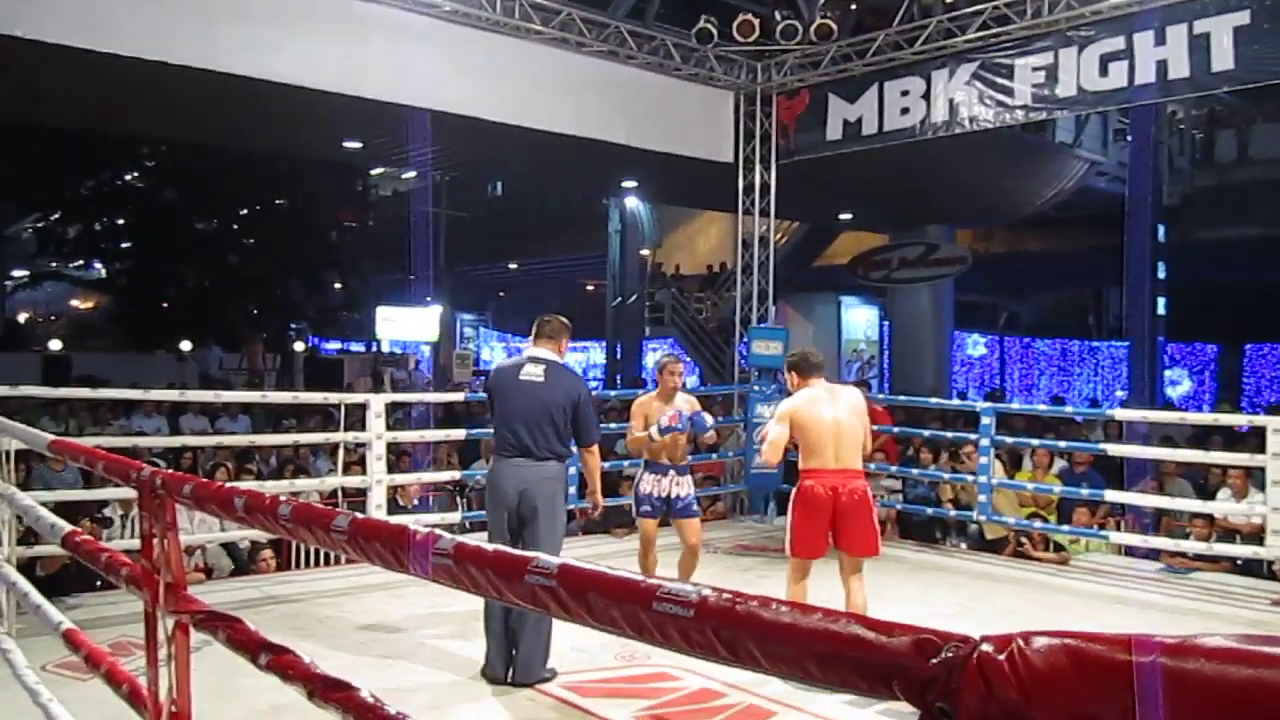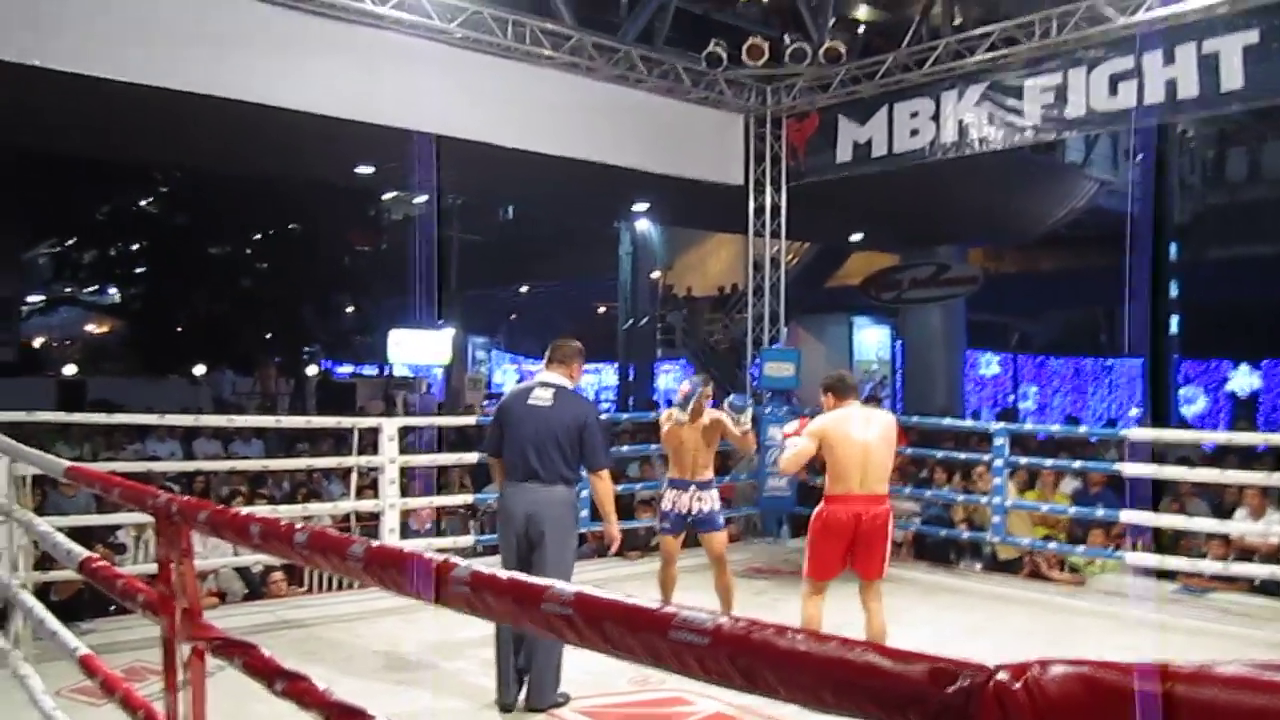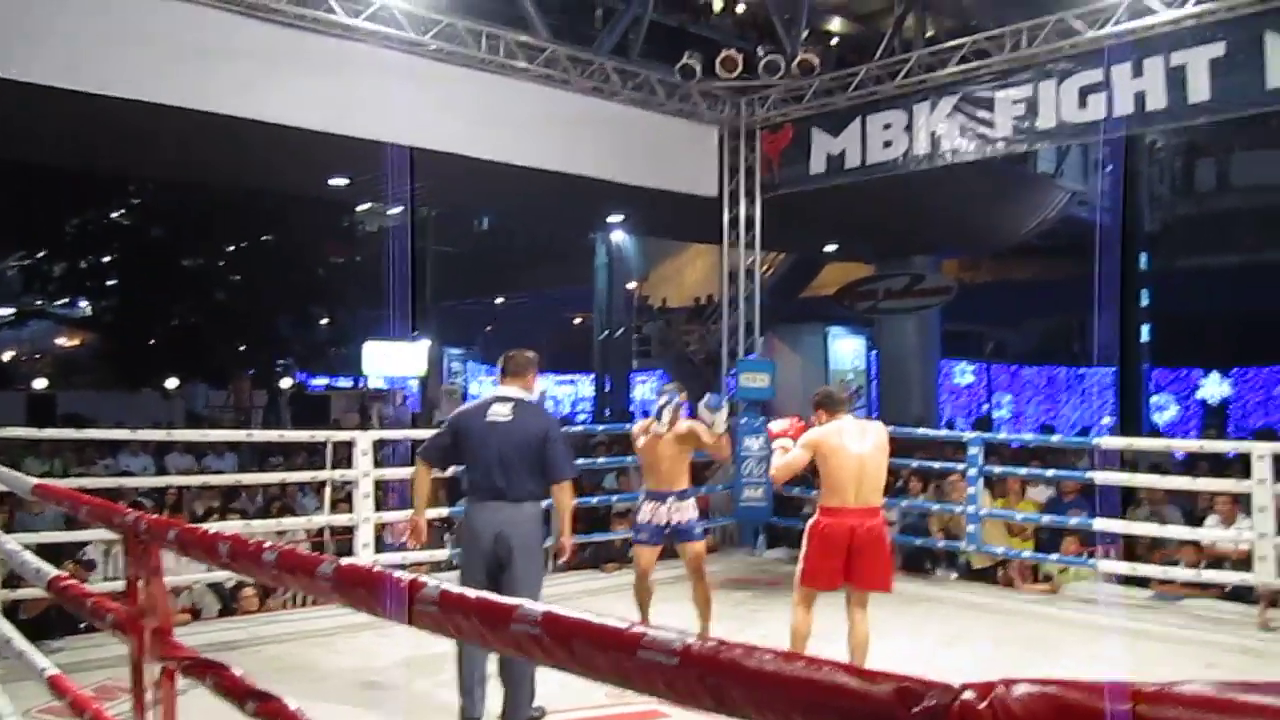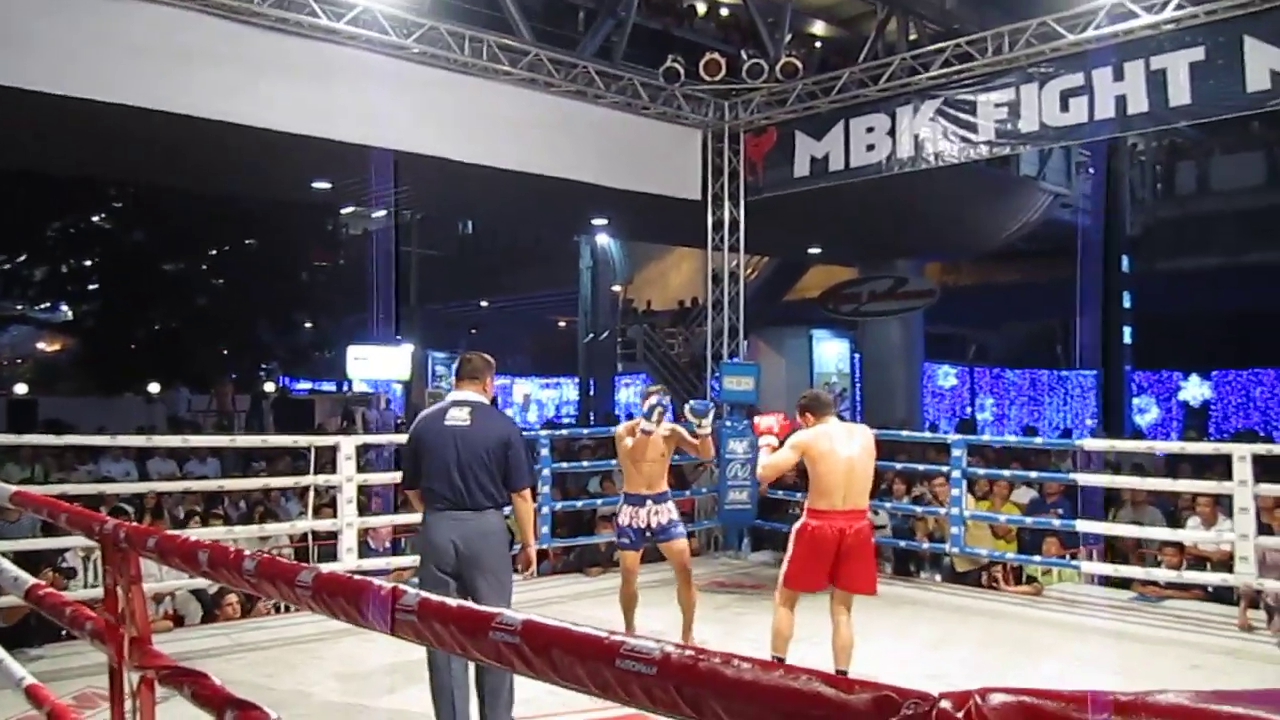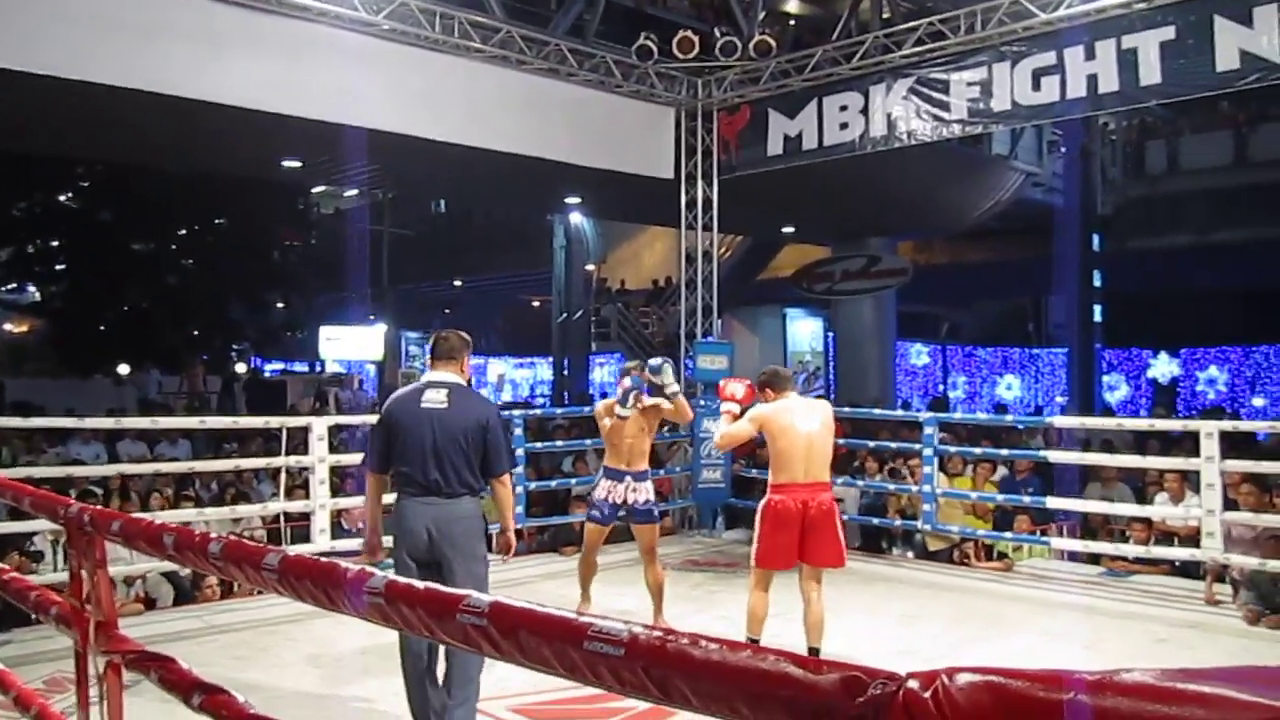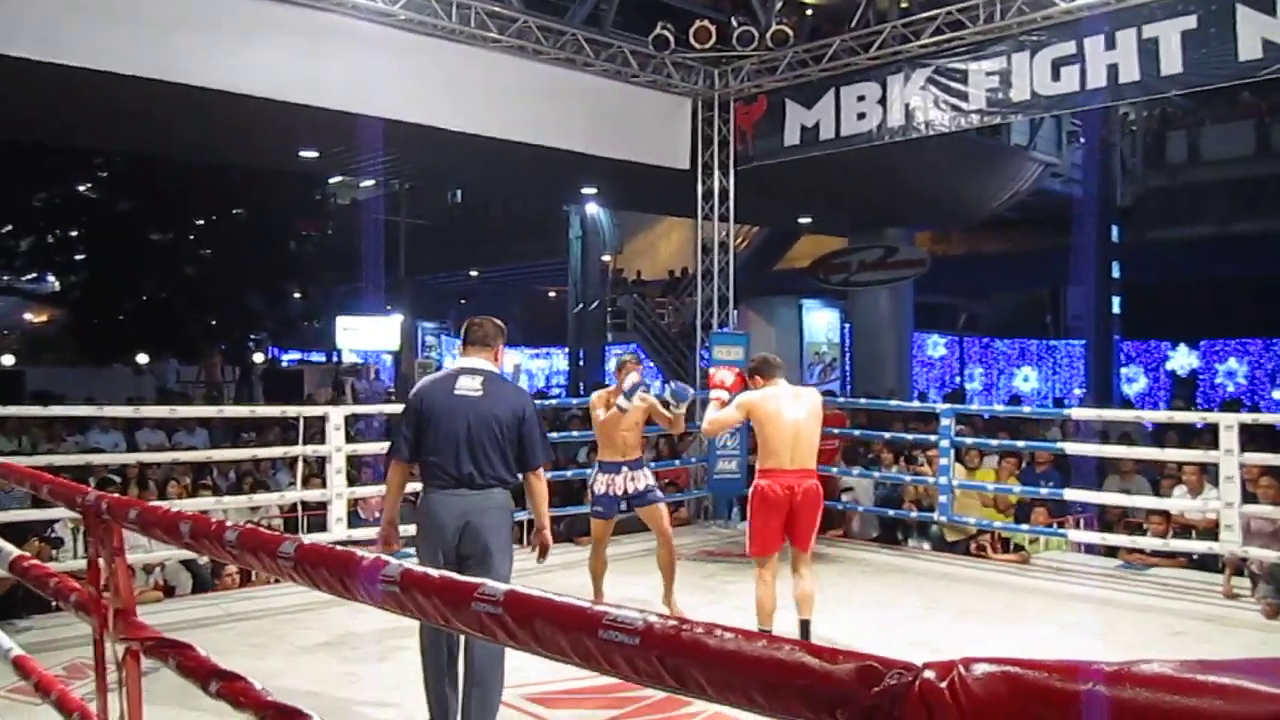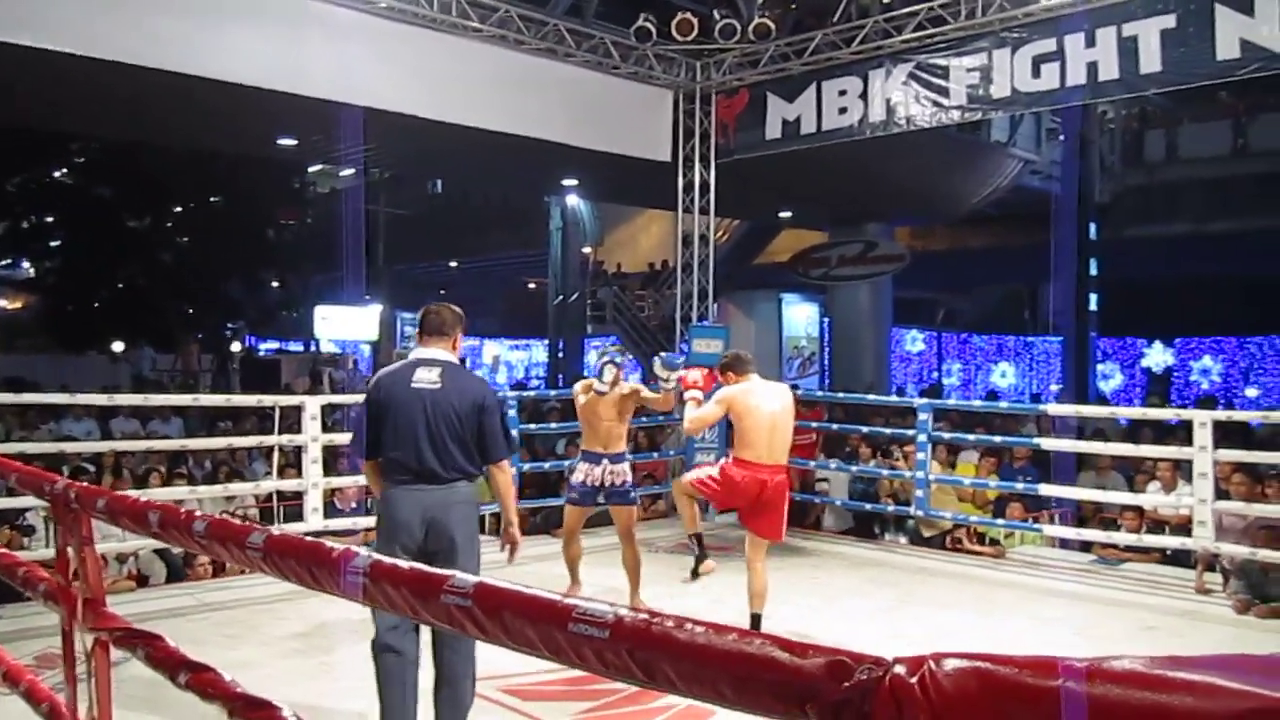
dt=0.4s
person 1, frame 1
left shoulder: (499, 374)
right shoulder: (572, 384)
right elbow: (588, 447)
right wrist: (594, 489)
left hip: (503, 474)
right hip: (546, 479)
left ankle: (497, 661)
right ankle: (529, 667)
person 1, frame 2
left shoulder: (510, 400)
right shoulder: (581, 408)
left elbow: (495, 461)
right elbow: (598, 473)
right wrist: (610, 521)
left hip: (513, 499)
right hip: (555, 503)
left ankle: (507, 690)
right ankle: (541, 693)
person 1, frame 3
left shoulder: (466, 416)
right shoulder: (542, 421)
left elbow: (424, 463)
right elbow: (560, 485)
left wrist: (419, 515)
right wrist: (565, 532)
left hip: (477, 517)
right hip: (522, 521)
person 1, frame 4
left shoulder: (424, 422)
right shoulder: (503, 426)
left elbow: (412, 490)
right elbow: (520, 494)
right wrist: (528, 543)
left hip: (437, 530)
right hip: (486, 529)
person 1, frame 5
left shoulder: (396, 404)
right shoulder: (481, 408)
left elbow: (376, 475)
right elbow: (500, 479)
left wrist: (372, 529)
right wrist: (507, 528)
left hip: (410, 515)
right hip: (461, 517)
person 1, frame 6
left shoulder: (425, 391)
right shoulder: (515, 398)
left elbow: (401, 463)
right elbow: (534, 473)
left wrist: (389, 519)
right wrist: (542, 525)
left hip: (438, 508)
right hip: (490, 510)
left knee: (437, 621)
person 1, frame 7
left shoulder: (384, 383)
right shoulder: (476, 388)
left elbow: (368, 461)
right elbow: (497, 464)
right wrist: (510, 520)
left hip: (400, 504)
right hip: (455, 505)
left knee: (394, 624)
person 2, frame 1
left shoulder: (790, 405)
right shoulder: (855, 395)
left elbow: (771, 458)
left wrist: (771, 435)
left hip: (813, 488)
right hip: (854, 487)
left knee: (798, 574)
right knee: (853, 575)
person 2, frame 2
left shoulder: (823, 424)
right shoulder: (887, 419)
left elbow: (787, 466)
left wrist: (792, 441)
left hip: (836, 511)
right hip: (876, 510)
left knee: (814, 592)
right knee: (872, 597)
person 2, frame 3
left shoulder: (817, 435)
right shoulder: (879, 430)
left elbow: (777, 474)
left wrist: (781, 444)
left hip: (831, 522)
right hip: (871, 523)
left knee: (803, 600)
right knee: (858, 608)
person 2, frame 4
left shoulder: (805, 438)
right shoulder: (865, 433)
left elbow: (764, 474)
left wrist: (767, 441)
left hip: (819, 525)
right hip: (857, 526)
left knee: (785, 600)
right knee: (842, 611)
right ankle: (841, 679)
person 2, frame 5
left shoulder: (765, 413)
right shoulder: (824, 408)
left elbow: (721, 442)
left wrist: (729, 408)
left hip: (783, 500)
right hip: (821, 499)
left knee: (760, 582)
right knee: (812, 587)
right ankle: (814, 658)
person 2, frame 6
left shoulder: (753, 399)
right shoulder: (814, 396)
left elbow: (709, 427)
left wrist: (718, 395)
left hip: (771, 486)
right hip: (807, 485)
left knee: (765, 571)
right knee: (801, 566)
right ankle: (805, 636)
person 2, frame 7
left shoulder: (731, 393)
right shoulder: (785, 391)
left elbow: (691, 426)
left wrist: (693, 394)
left hip: (740, 474)
right hip: (776, 480)
left knee: (681, 486)
right knee: (756, 559)
left ankle: (700, 555)
right ankle: (755, 631)
person 3, frame 1
left shoulder: (690, 402)
right shoulder: (643, 404)
left elbow: (709, 439)
right elbow: (632, 444)
left wrist: (706, 431)
right wrist: (657, 431)
left hip: (681, 478)
right hip: (652, 477)
left knee: (693, 545)
right knee: (647, 542)
person 3, frame 2
left shoulder: (718, 419)
right shoulder: (670, 415)
left elbow: (749, 449)
right elbow: (667, 444)
left wrist: (744, 422)
right wrist: (682, 412)
left hip: (706, 493)
right hip: (676, 491)
left knee: (720, 559)
right knee: (668, 558)
left ankle: (727, 616)
person 3, frame 3
left shoulder: (691, 428)
right shoulder: (642, 428)
left elbow: (722, 454)
right elbow: (644, 455)
left wrist: (718, 424)
right wrist: (659, 424)
left hip: (683, 503)
right hip: (653, 503)
left knee: (698, 571)
right knee: (642, 572)
left ankle: (705, 631)
right ankle: (644, 622)
person 3, frame 4
left shoulder: (672, 431)
right shoulder: (625, 430)
left elbow: (706, 454)
right elbow: (633, 455)
left wrist: (703, 426)
right wrist: (647, 424)
left hip: (663, 506)
right hip: (632, 507)
left knee: (684, 570)
right knee: (629, 576)
left ankle: (687, 634)
right ankle: (629, 631)
person 3, frame 5
left shoulder: (655, 405)
right shoulder: (605, 407)
left elbow: (687, 417)
right elbow: (611, 438)
left wrist: (670, 385)
right wrist: (624, 406)
left hip: (640, 484)
right hip: (610, 481)
left knee: (650, 554)
right knee: (589, 549)
left ankle: (658, 616)
right ankle: (585, 598)
person 3, frame 6
left shoulder: (646, 400)
right shoulder: (600, 398)
left elbow: (675, 428)
right elbow: (605, 428)
left wrist: (678, 407)
right wrist: (625, 399)
left hip: (638, 472)
right hip: (607, 475)
left knee: (665, 534)
right knee: (599, 543)
left ankle: (669, 597)
right ankle: (598, 597)
person 3, frame 7
left shoulder: (632, 390)
right shoulder: (583, 387)
left elbow: (666, 405)
right elbow: (584, 411)
left wrist: (668, 382)
right wrist: (601, 384)
left hip: (618, 466)
right hip: (587, 464)
left knee: (627, 535)
right knee: (570, 531)
left ankle: (635, 596)
right ankle: (574, 583)
